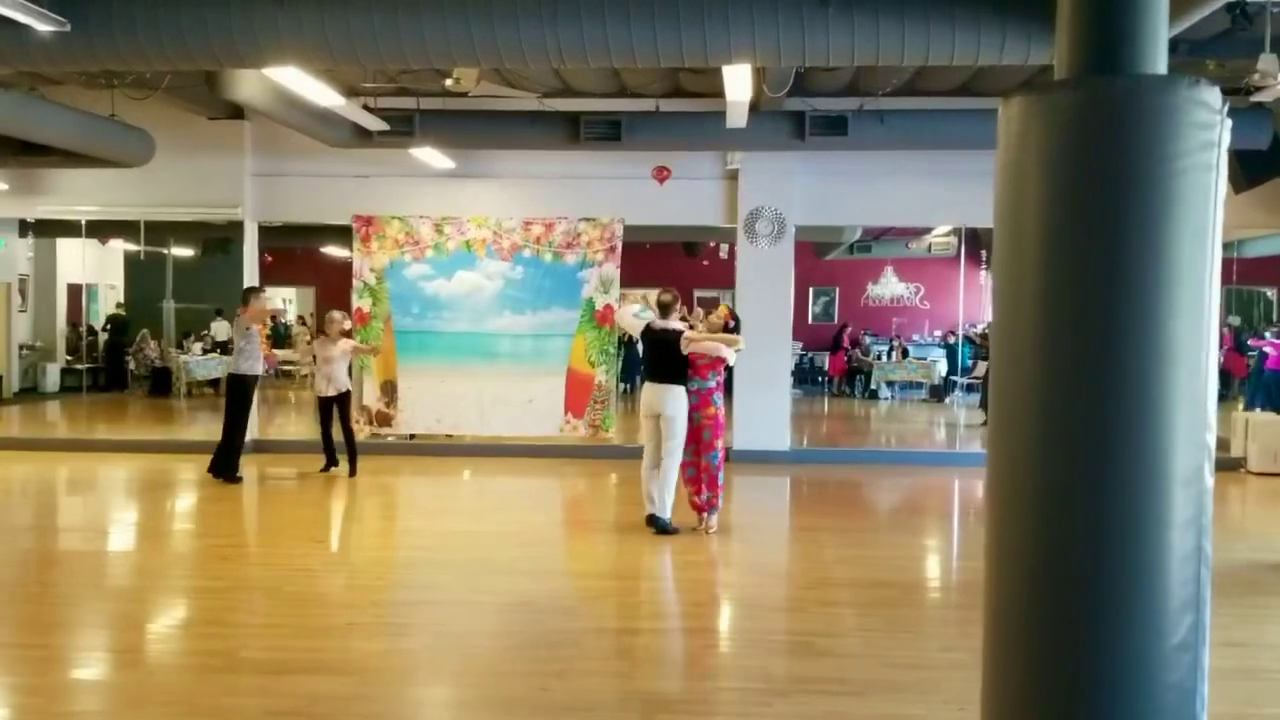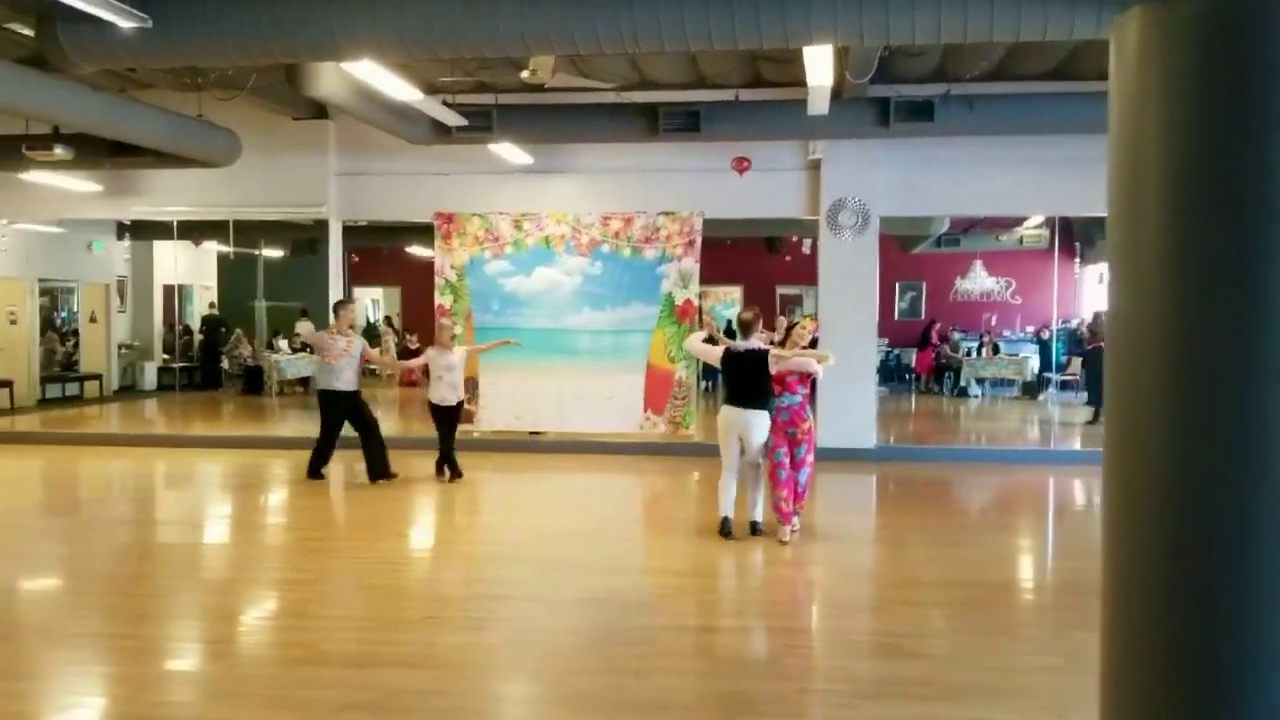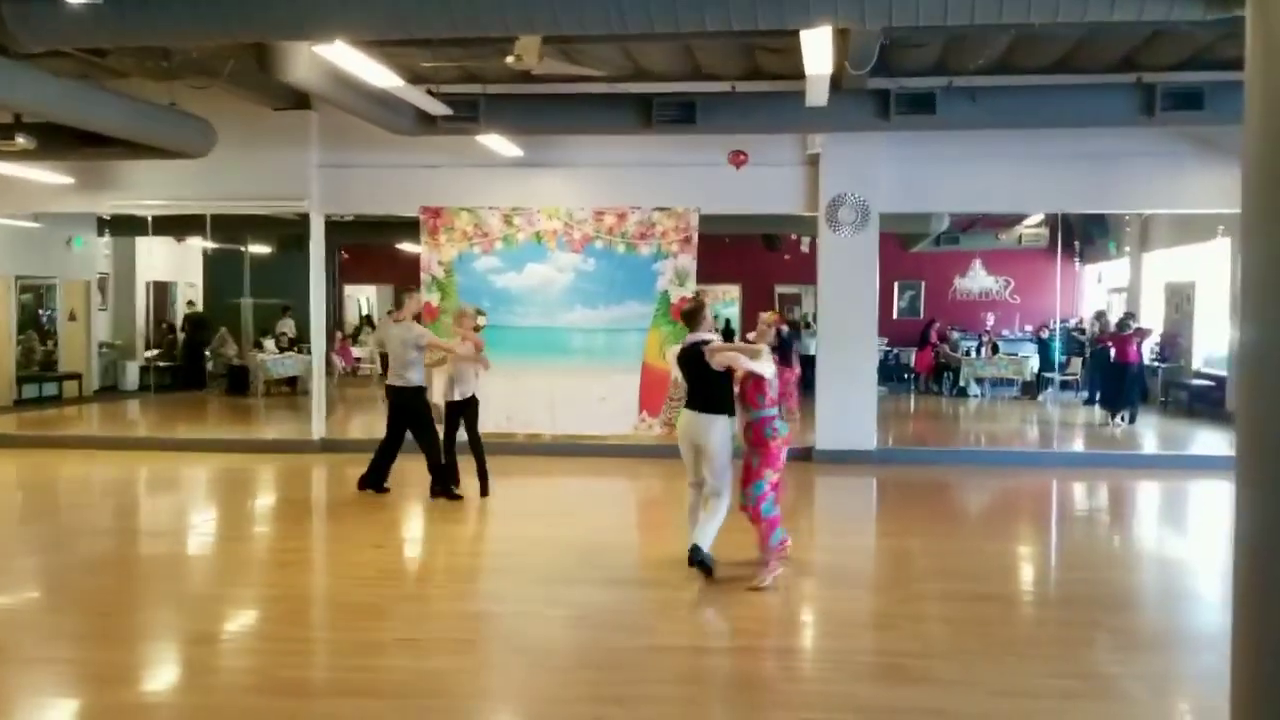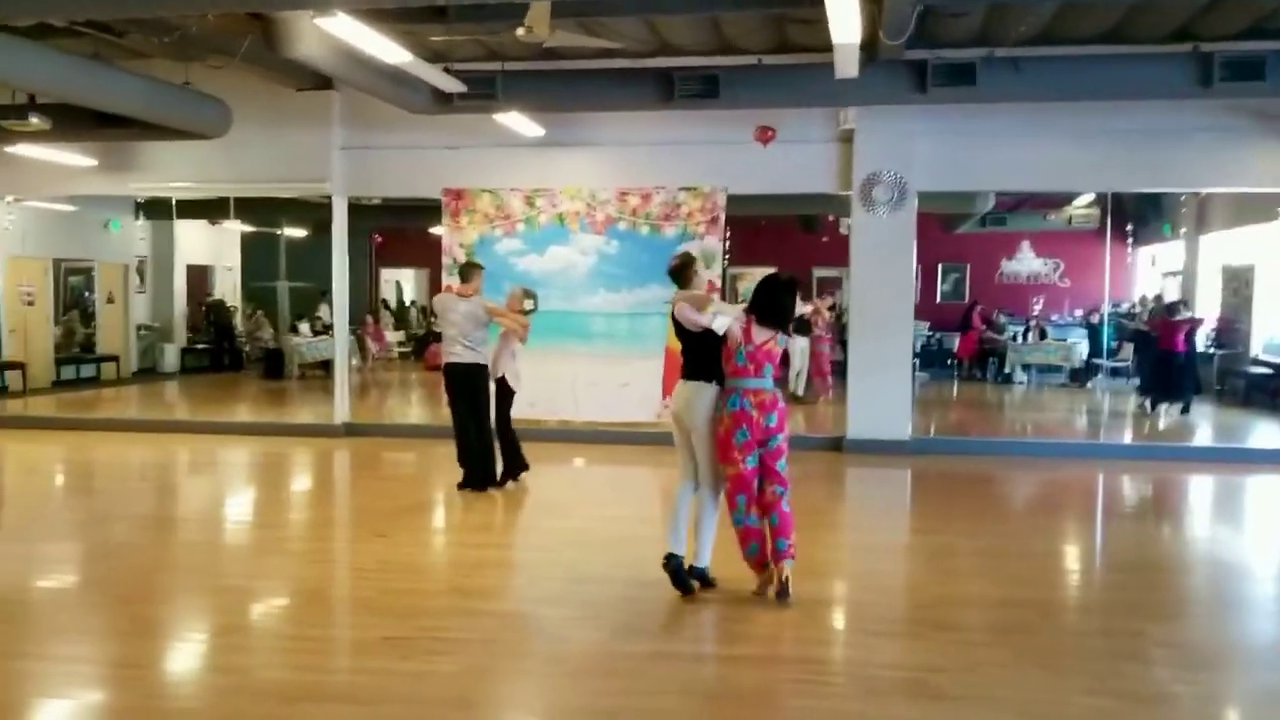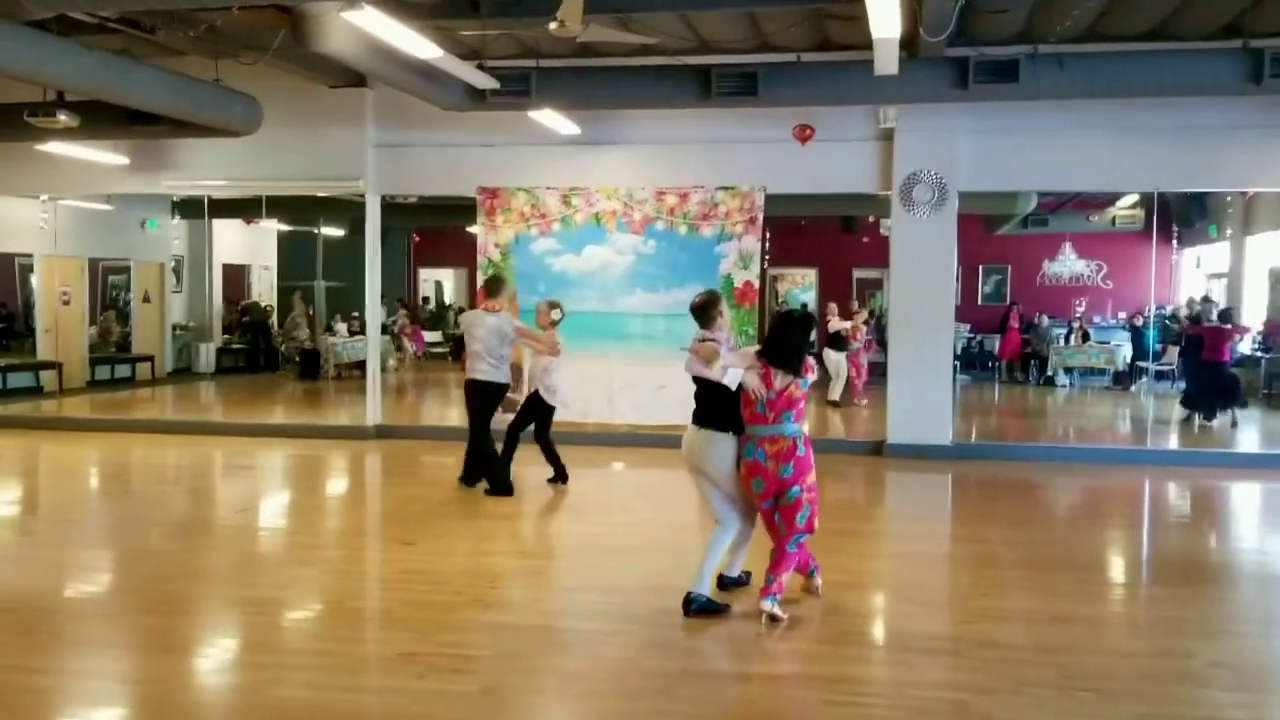
dt=0.7s
person 1, frame 1
left shoulder: (645, 329)
right shoulder: (683, 335)
left elbow: (626, 313)
left wrist: (634, 307)
left hip: (648, 393)
right hip: (674, 396)
left knee: (652, 455)
right knee: (671, 457)
left ankle: (653, 510)
right ankle: (662, 516)
person 1, frame 2
left shoulder: (725, 353)
right shoulder: (769, 356)
left elbow: (689, 344)
left wrist: (706, 331)
left hip: (729, 414)
right hip: (757, 418)
left knee: (729, 470)
right knee: (754, 467)
left ankle: (726, 515)
right ankle: (755, 520)
person 1, frame 3
left shoulder: (683, 352)
right shoulder: (715, 350)
right elbow: (747, 354)
right wrist: (755, 357)
left hip: (688, 420)
right hip: (715, 424)
left knee: (698, 488)
right knee: (719, 492)
left ankle: (698, 547)
right ankle: (700, 546)
person 1, frame 4
left shoulder: (685, 307)
right shoulder: (691, 307)
right elbow: (687, 308)
right wrist: (720, 320)
left hip: (684, 394)
right hip: (705, 395)
left knee: (689, 480)
right knee: (710, 483)
left ankle: (675, 554)
right ankle: (700, 564)
person 1, frame 5
left shoulder: (708, 347)
right shoulder: (713, 349)
right elbow: (694, 363)
right wrist: (739, 369)
left hip: (695, 441)
right hip: (719, 443)
left knee: (728, 519)
right knee: (749, 506)
left ankle: (698, 593)
right ankle: (730, 573)
person 2, frame 1
left shoulder: (721, 347)
right shoulder: (692, 339)
left elbow: (738, 341)
left wrist: (702, 337)
left hip: (710, 406)
right hip: (687, 406)
left knee: (712, 460)
right knee: (688, 461)
left ankle: (712, 512)
right ankle: (700, 511)
person 2, frame 2
left shoulder: (808, 361)
left elbow: (820, 363)
left hip: (800, 420)
right hip: (776, 421)
left knee: (801, 471)
right knee: (780, 466)
left ankle: (794, 514)
right ankle: (784, 523)
person 2, frame 3
left shoulder: (766, 360)
right shoulder: (759, 360)
left hip: (769, 435)
right hip: (756, 433)
left knee: (758, 496)
right knee: (748, 498)
left ankle: (771, 562)
right ankle: (779, 542)
person 2, frame 4
left shoulder: (738, 321)
right shoulder: (780, 335)
left hip: (737, 411)
right hip: (772, 410)
left knee: (742, 494)
right knee: (776, 491)
left ankle: (764, 569)
right ankle: (784, 564)
person 2, frame 5
left shoulder: (753, 365)
right shoulder: (806, 370)
left hip: (755, 456)
right hip: (794, 454)
left knee: (778, 527)
right knee: (794, 528)
left ankle: (811, 571)
right ankle: (770, 596)
person 3, frame 1
left shoulder: (253, 323)
right shoulder: (245, 321)
right elbow: (252, 315)
right wrist: (268, 312)
left hip: (246, 377)
right hip: (243, 378)
left knee: (236, 424)
right knee: (237, 424)
left ankle: (220, 467)
right ankle: (227, 469)
person 3, frame 2
left shoulder: (358, 340)
right shoulder: (325, 336)
left elbow: (376, 358)
right elbow: (313, 340)
left wrist: (398, 364)
right wrist: (318, 343)
left hip: (352, 393)
right hip: (330, 393)
left knee: (370, 427)
right knee: (330, 434)
left ankle: (379, 471)
right ankle: (314, 469)
person 3, frame 3
left shoulder: (387, 329)
right shoulder: (414, 329)
right elbow: (446, 346)
right wrist: (472, 355)
left hip: (394, 388)
right hip: (411, 390)
left knee: (393, 436)
right knee: (428, 437)
left ankle: (371, 479)
right ankle: (440, 485)
person 3, frame 4
left shoulder: (441, 301)
right shoulder: (482, 306)
right elbow: (516, 320)
right wrist: (522, 327)
left hip: (453, 368)
right hip: (478, 368)
left knee: (462, 421)
right knee: (482, 422)
left ankle: (472, 475)
right ankle: (485, 477)
person 3, frame 5
left shoulder: (467, 319)
right shoulder: (509, 322)
right elbow: (534, 338)
right wrist: (551, 348)
left hip: (477, 382)
right hip: (500, 383)
left knee: (480, 432)
right knee: (480, 427)
left ankle: (501, 484)
right ankle: (471, 473)
person 4, frame 1
left shoulder: (348, 345)
right shoulder: (318, 343)
left elbow: (368, 350)
left wrist: (376, 348)
left hip: (342, 390)
right hip: (323, 391)
left knee: (346, 426)
right knee: (325, 427)
left ankle: (353, 464)
right ankle: (331, 459)
person 4, frame 2
left shoulder: (461, 351)
right shoulder: (431, 352)
left elbow: (485, 347)
right elbow: (417, 362)
left wrist: (506, 342)
right wrist: (401, 365)
left hip: (456, 400)
right hip: (437, 401)
left knee: (449, 436)
right knee: (444, 435)
left ankle: (440, 465)
right ankle: (454, 470)
person 4, frame 3
left shoulder: (475, 344)
right shoulder: (456, 344)
left elbow: (478, 342)
right elbow: (447, 364)
left wrist: (460, 330)
left hip: (468, 396)
right hip: (453, 396)
left knee: (473, 437)
right knee: (448, 438)
left ankle: (483, 480)
right ankle: (452, 478)
person 4, frame 4
left shoulder: (520, 324)
right shoulder: (514, 324)
left elbow: (513, 327)
left hip: (506, 377)
right hip: (504, 377)
left knee: (502, 424)
right knee: (504, 424)
left ankle: (510, 469)
right ankle: (518, 464)
person 4, frame 5
left shoulder: (552, 338)
right shoulder: (545, 338)
left elbow: (541, 348)
left hip: (543, 393)
right hip: (540, 392)
right knee: (541, 435)
